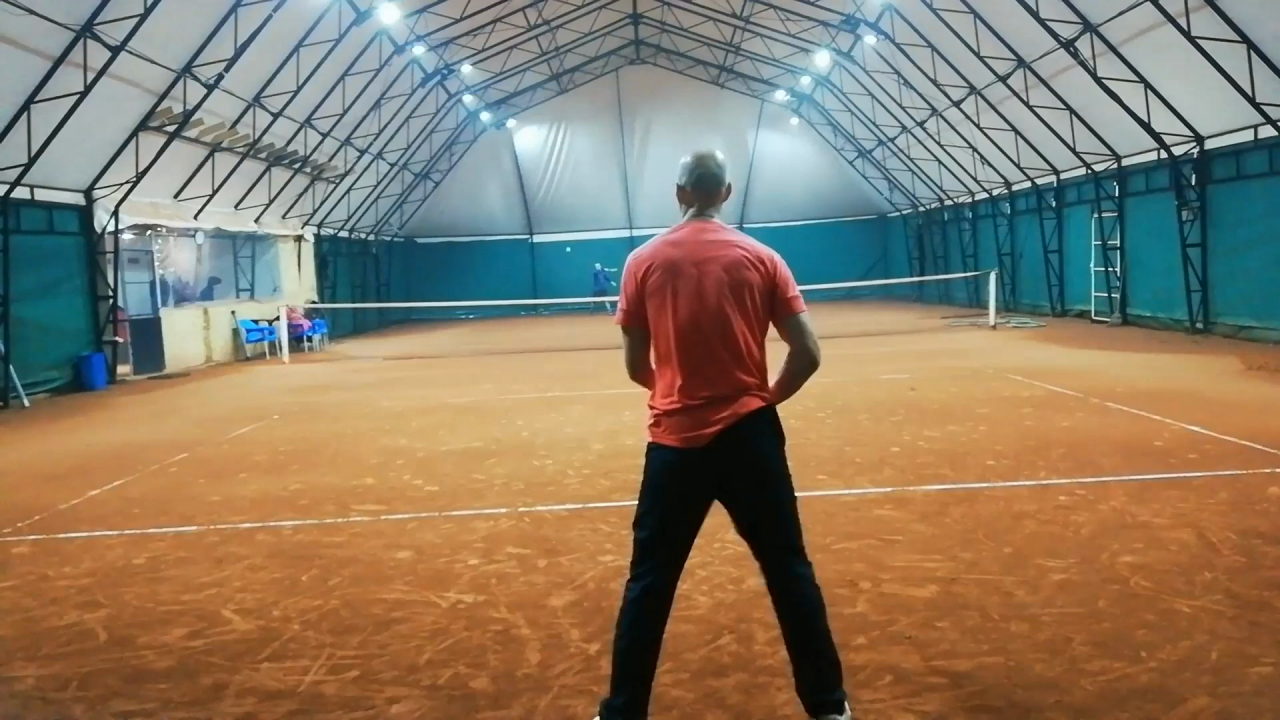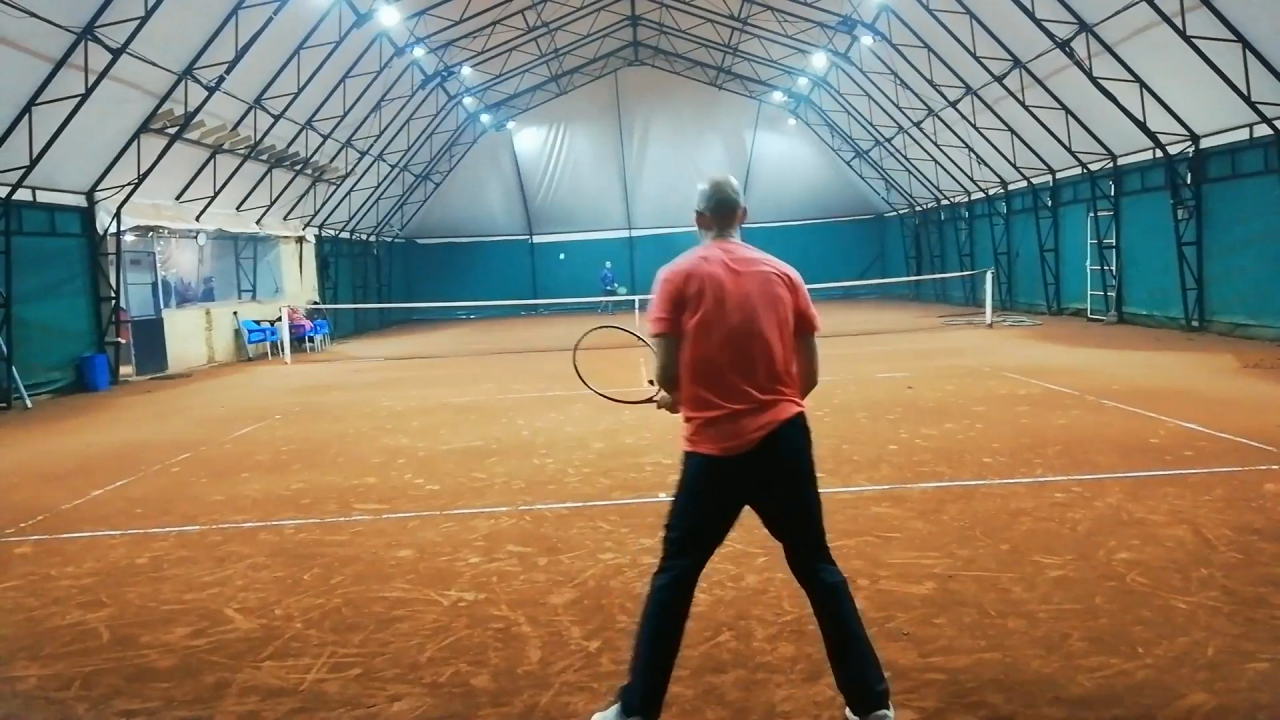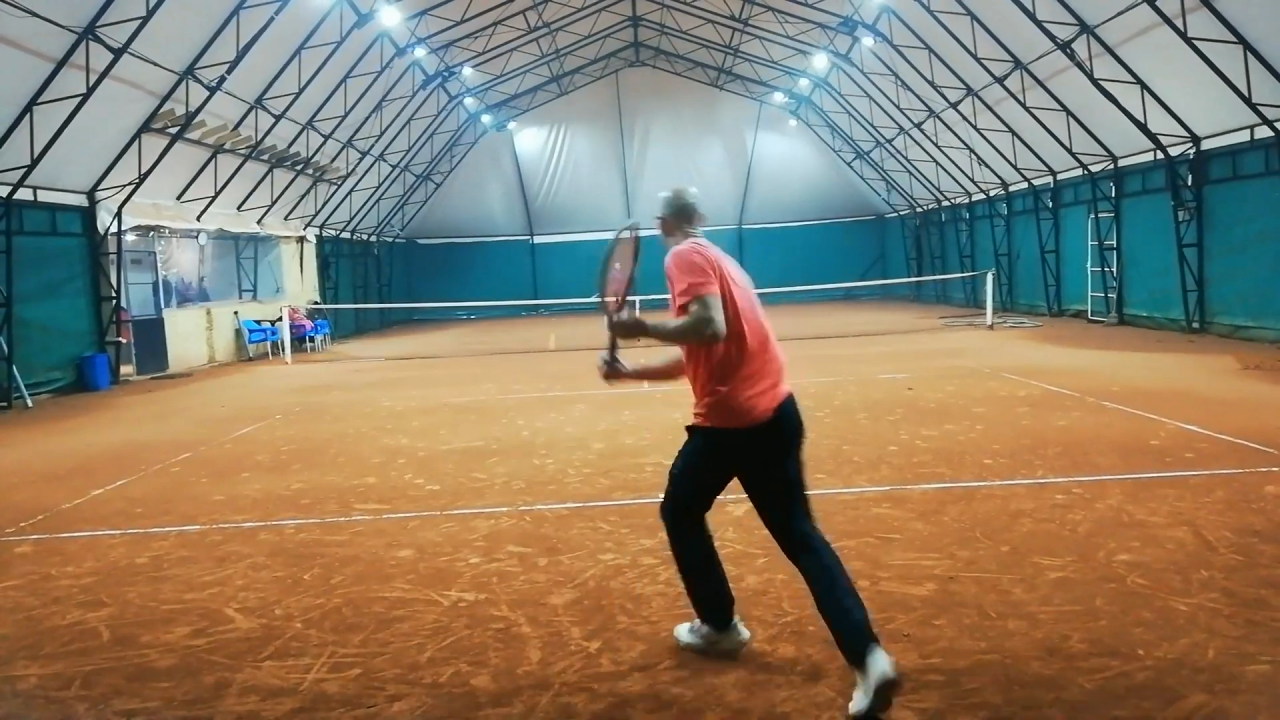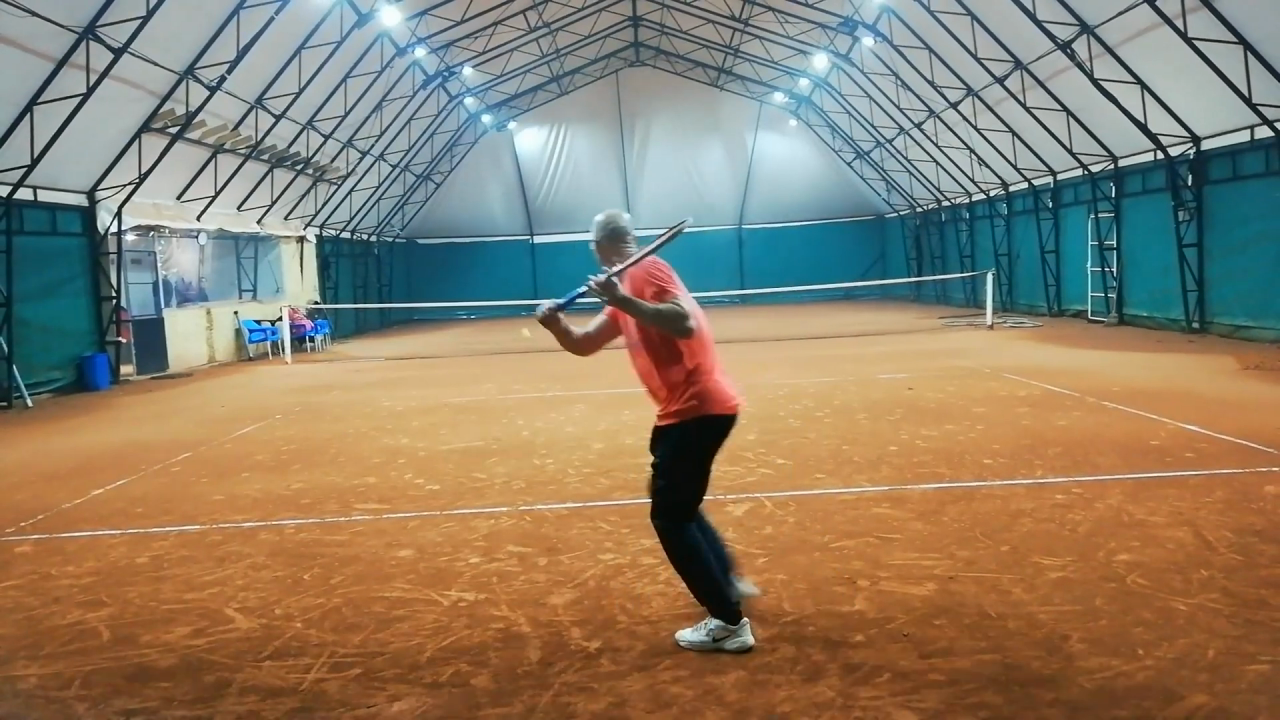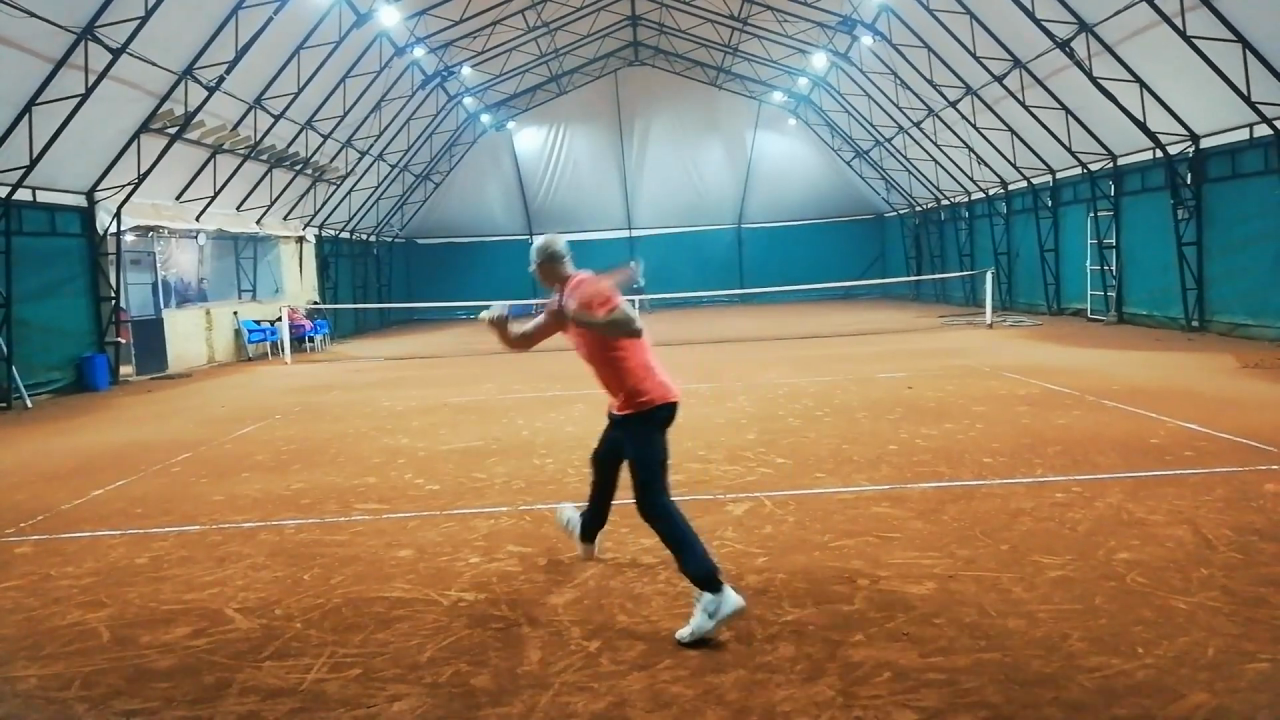
dt=0.3s
person 1, frame 1
left shoulder: (643, 261)
right shoulder: (760, 257)
left elbow: (636, 366)
right elbow: (806, 354)
left hip: (674, 441)
right hip: (749, 434)
left knee: (649, 582)
right knee: (790, 573)
person 1, frame 2
left shoulder: (678, 276)
right shoulder: (783, 275)
left elbow: (667, 377)
right elbow: (809, 375)
left wrist: (679, 400)
left hip: (715, 447)
right hip: (784, 437)
left knee: (675, 575)
right knee: (819, 572)
person 1, frame 3
left shoulder: (683, 258)
right shoulder: (724, 262)
left elbow: (710, 329)
left wrist: (643, 328)
right wrist: (632, 372)
left hip: (726, 421)
right hip: (777, 411)
left knee: (680, 512)
right knee: (801, 537)
left ankle: (720, 625)
right ankle: (868, 658)
person 1, frame 4
left shoulder: (646, 271)
right shoulder: (627, 285)
left elbow: (685, 324)
right elbow: (583, 344)
left wrist: (624, 302)
right wrist: (554, 322)
left hip: (694, 410)
right hip: (707, 406)
left knee: (670, 516)
right knee: (677, 505)
left ankle: (729, 621)
right ankle: (728, 578)
person 1, frame 5
left shoulder: (587, 286)
right shoulder: (565, 302)
left elbow: (633, 326)
right elbow: (521, 341)
left wrist: (579, 319)
right wrist: (501, 325)
left hip: (646, 401)
right hip: (629, 403)
left knee: (653, 502)
right knee: (604, 460)
left ankle: (715, 594)
right ankle: (587, 531)
